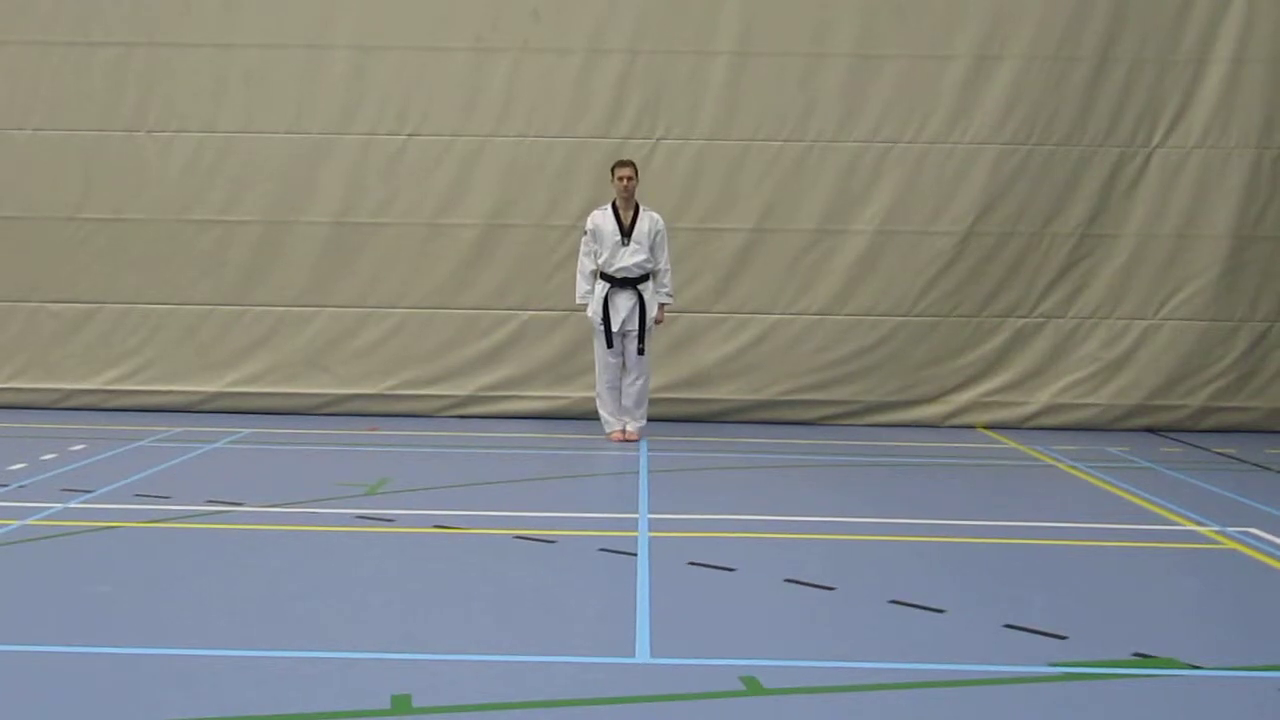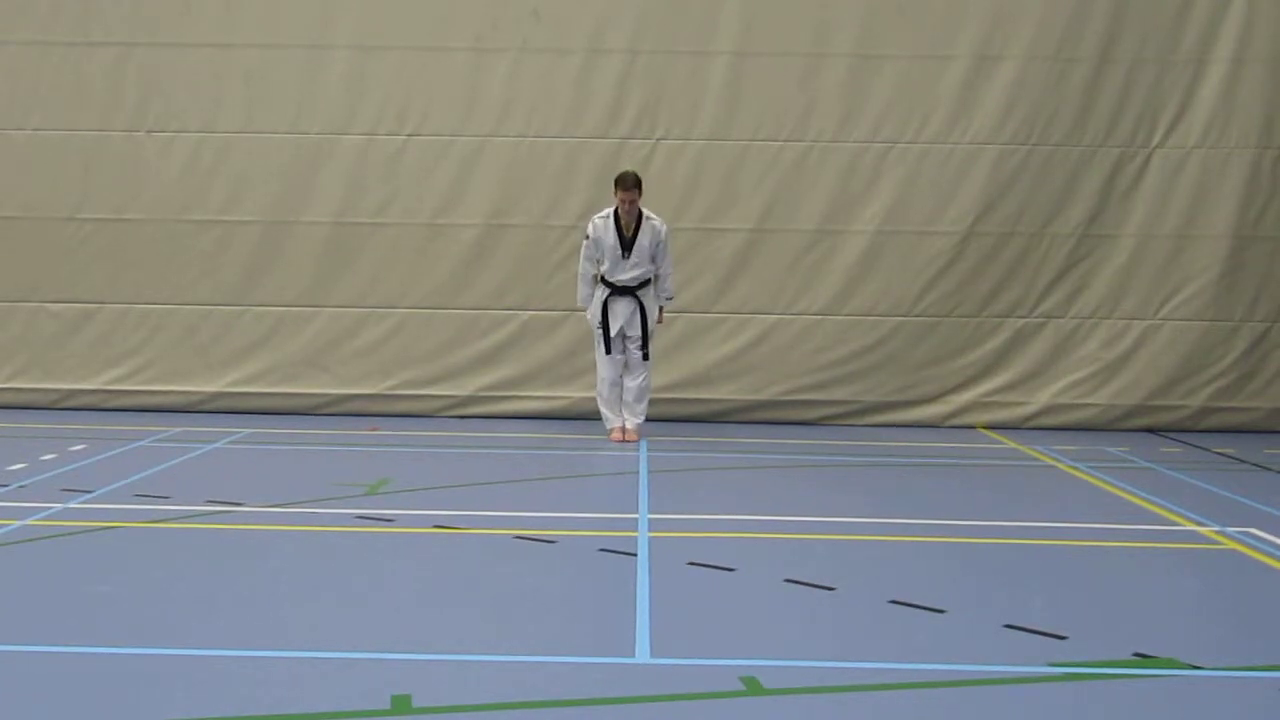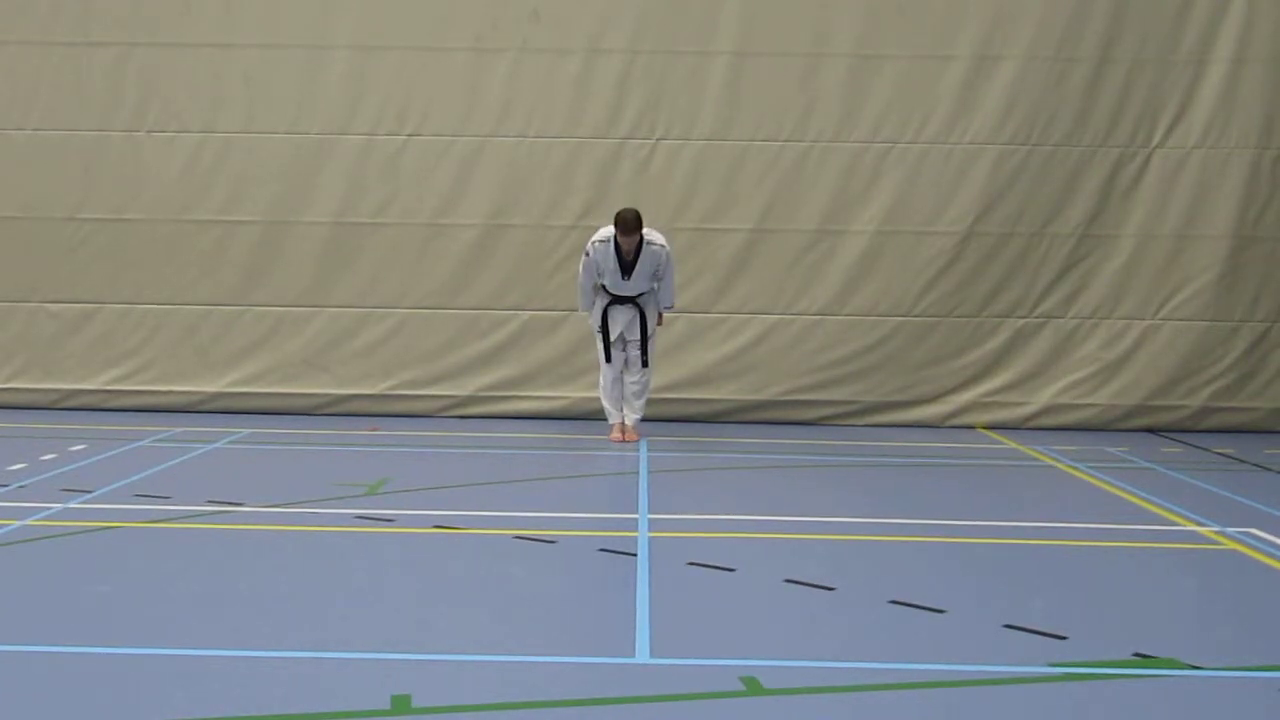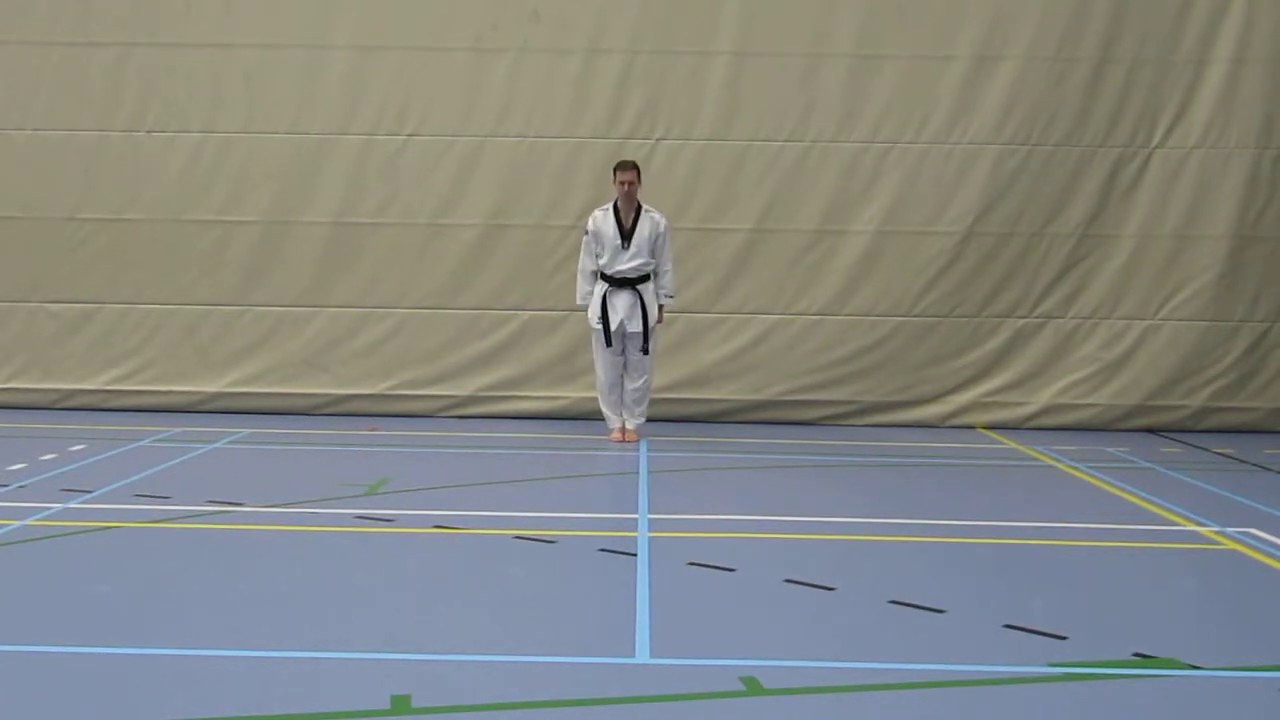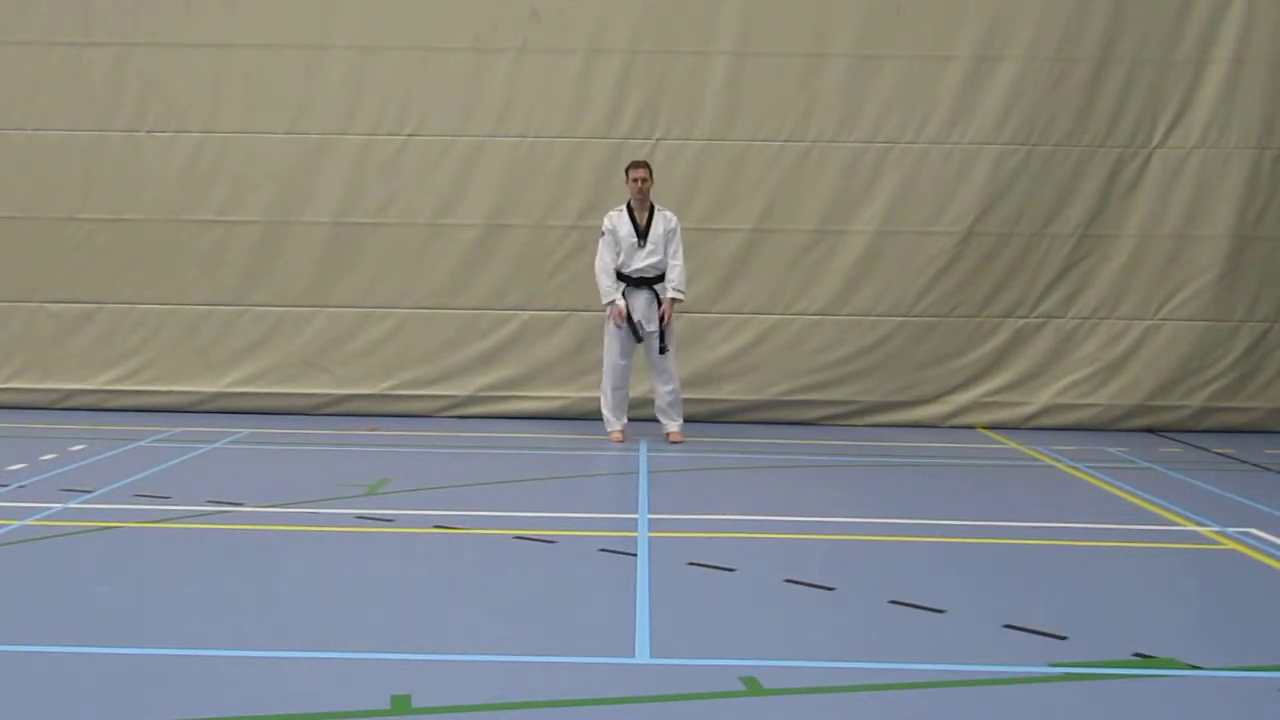
dt=1s
person 1, frame 1
left shoulder: (653, 220)
right shoulder: (597, 219)
left elbow: (662, 265)
right elbow: (586, 263)
left wrist: (662, 304)
right wrist: (587, 302)
left hip: (640, 298)
right hip: (608, 297)
left knee: (637, 365)
right knee: (608, 365)
left ankle: (633, 423)
right ankle: (613, 423)
person 1, frame 2
left shoulder: (656, 227)
right shoulder: (598, 224)
left elbow: (663, 269)
right elbow: (587, 267)
left wrist: (661, 305)
right wrist: (588, 305)
left hip: (641, 301)
right hip: (608, 301)
left knee: (638, 366)
right knee: (609, 366)
left ankle: (632, 423)
right ankle: (614, 423)
person 1, frame 3
left shoulder: (658, 248)
right shoulder: (597, 244)
left elbow: (665, 281)
right elbow: (587, 281)
left wrist: (661, 311)
right wrist: (590, 310)
left hip: (642, 308)
right hip: (609, 307)
left knee: (638, 366)
right knee: (610, 366)
left ankle: (631, 422)
right ankle: (615, 421)
person 1, frame 4
left shoulder: (656, 221)
right shoulder: (598, 219)
left elbow: (664, 266)
right elbow: (587, 264)
left wrist: (661, 305)
right wrist: (588, 303)
left hip: (641, 298)
right hip: (607, 298)
left knee: (639, 366)
right knee: (608, 366)
left ankle: (632, 423)
right ankle: (615, 423)
person 1, frame 5
left shoulder: (668, 220)
right shoulder: (613, 220)
left elbow: (675, 262)
right elbow: (604, 264)
left wrist: (670, 300)
right wrist: (613, 302)
left hip: (656, 297)
right hip: (624, 296)
left knee: (665, 365)
right knee: (616, 365)
left ankle: (672, 424)
right ankle: (615, 424)
